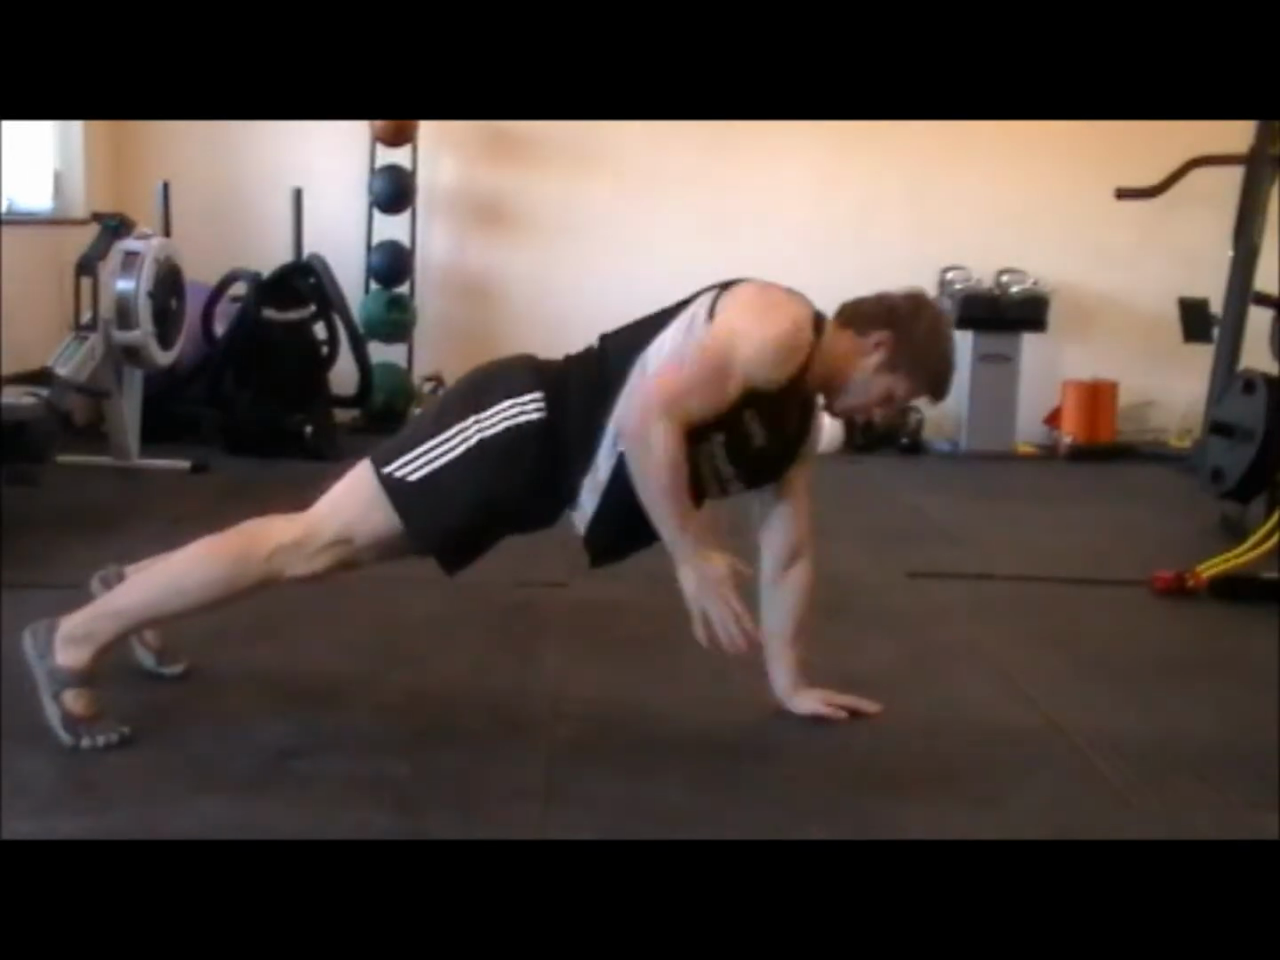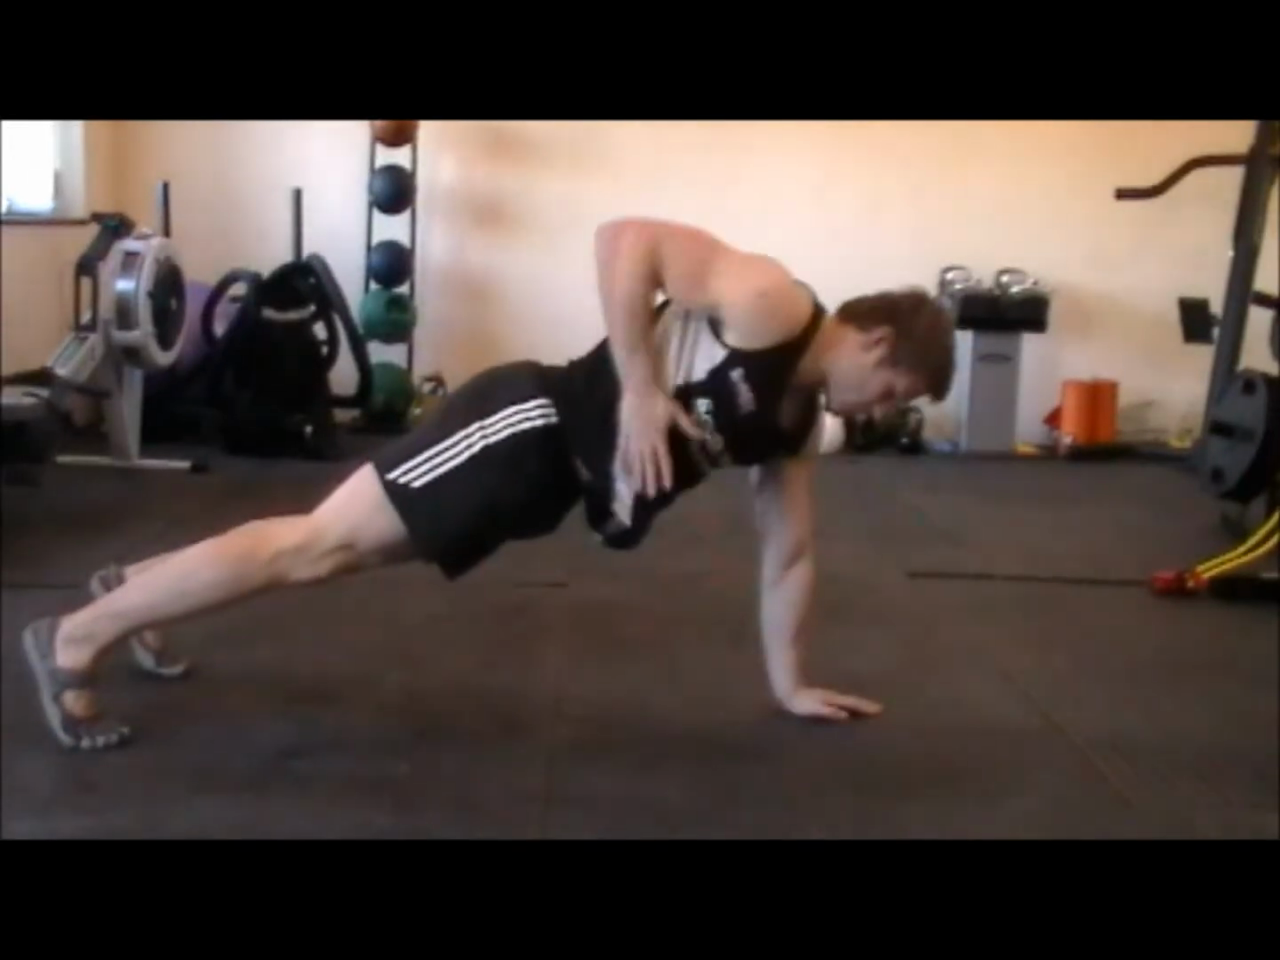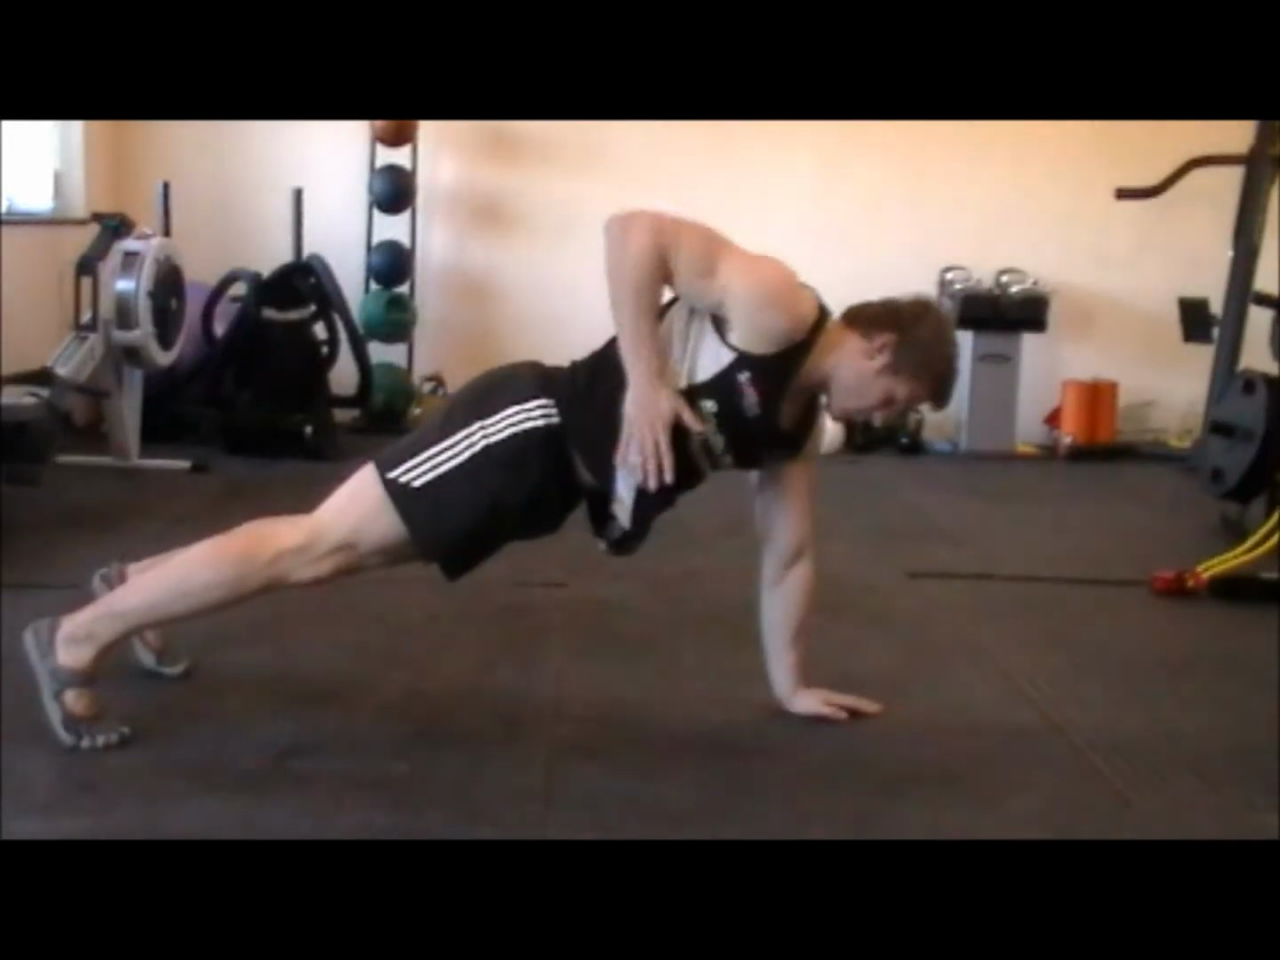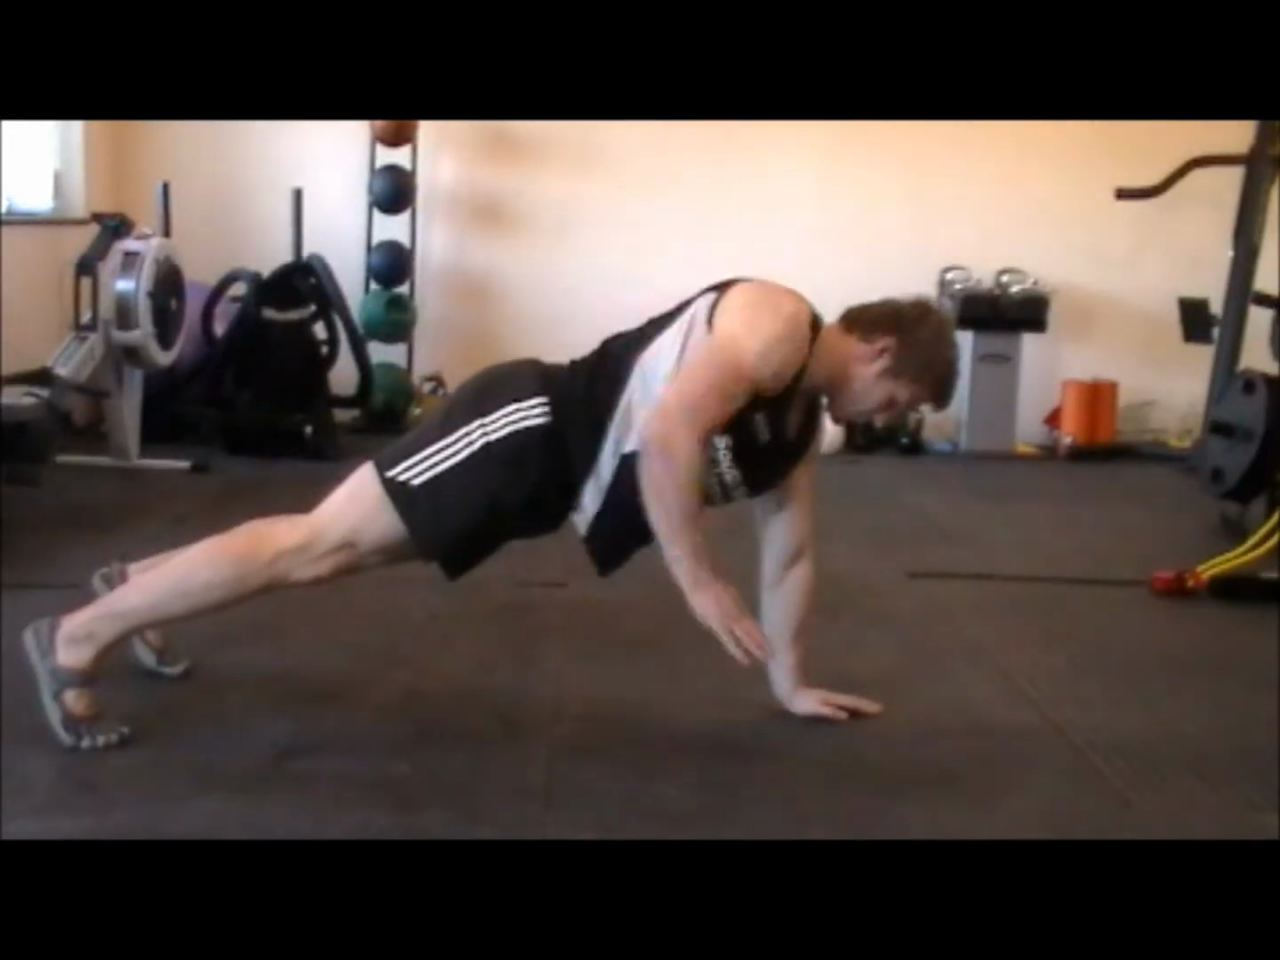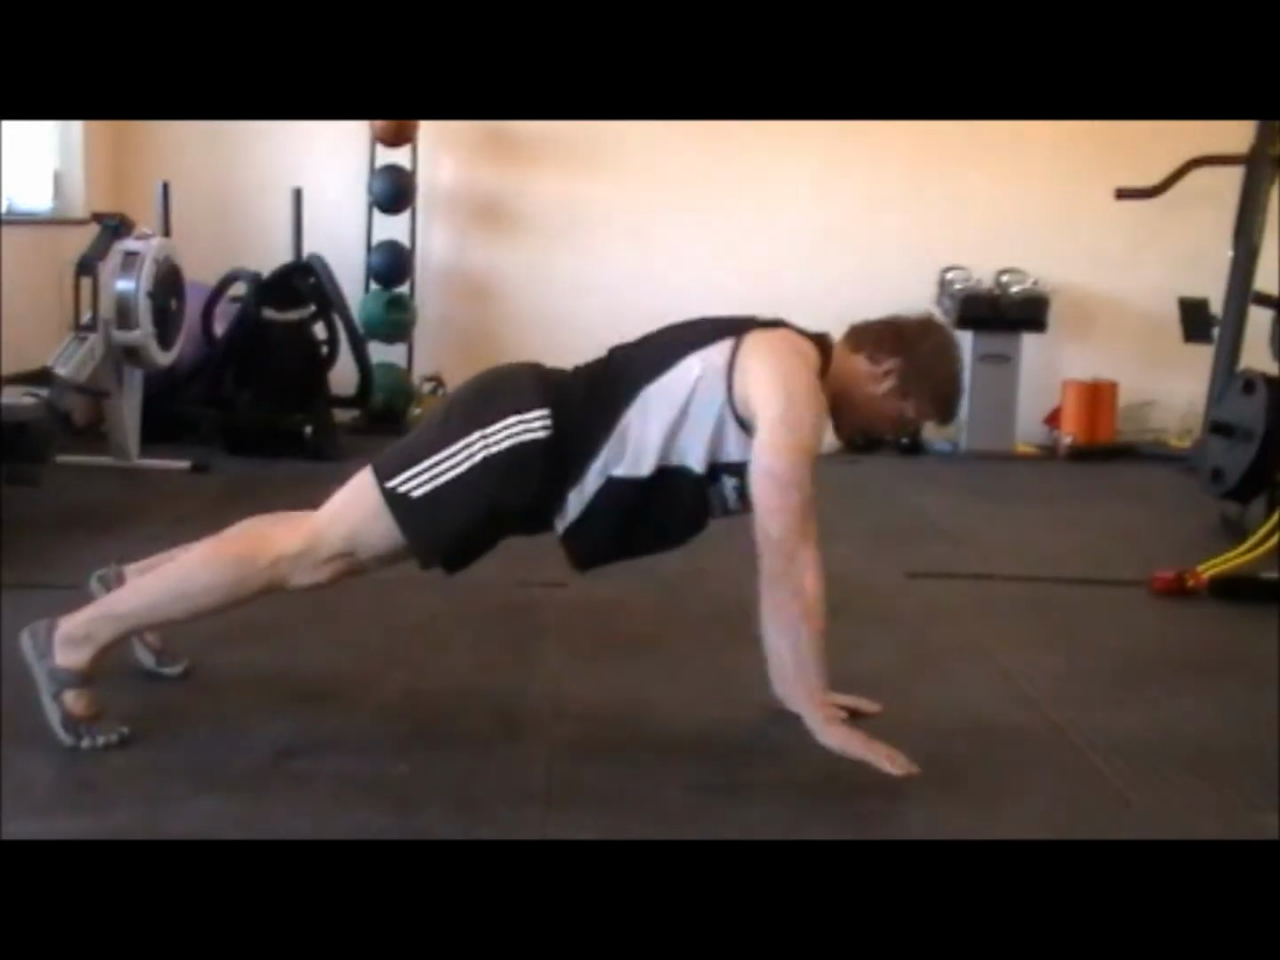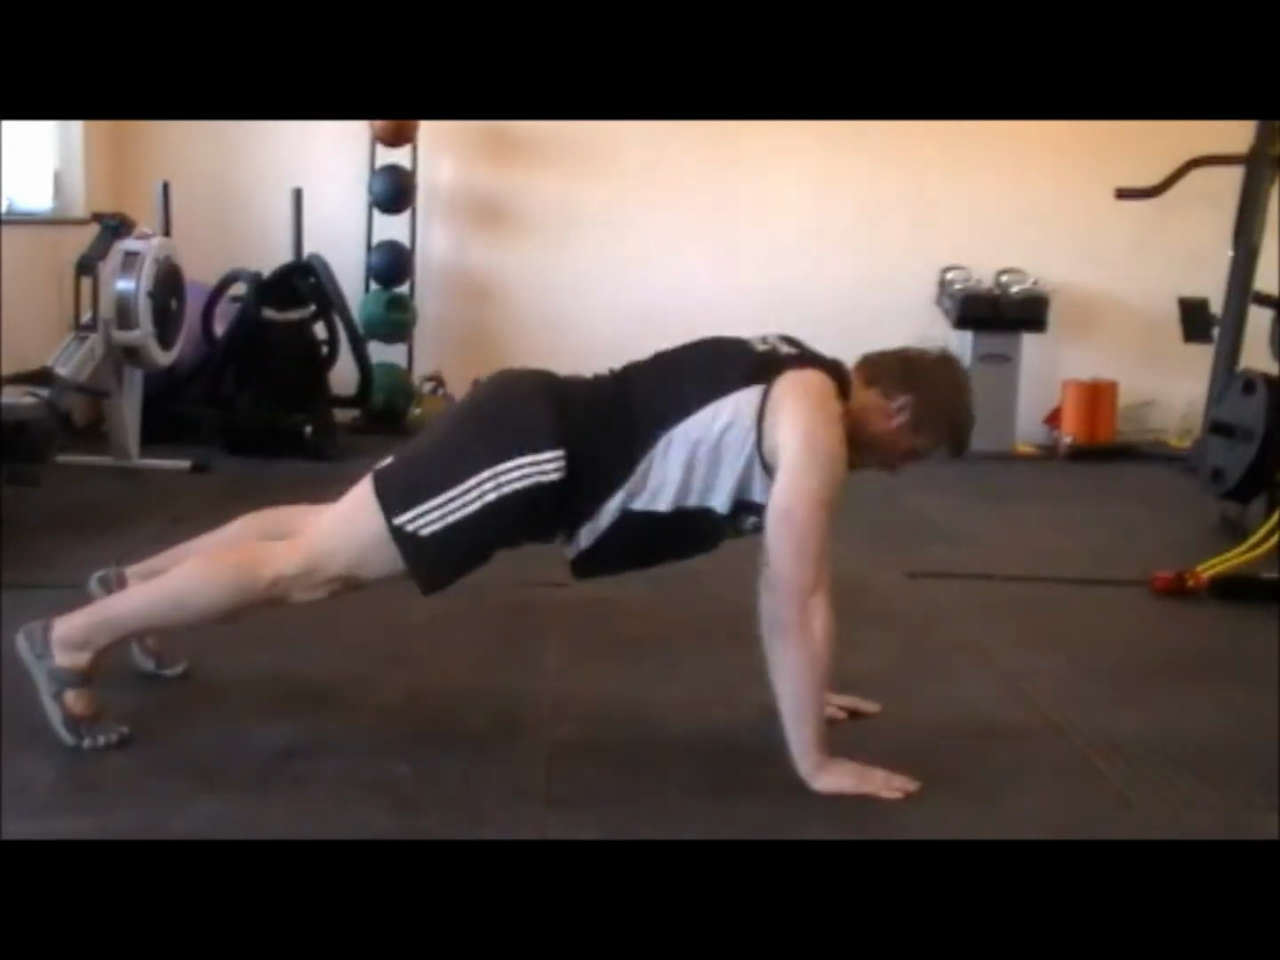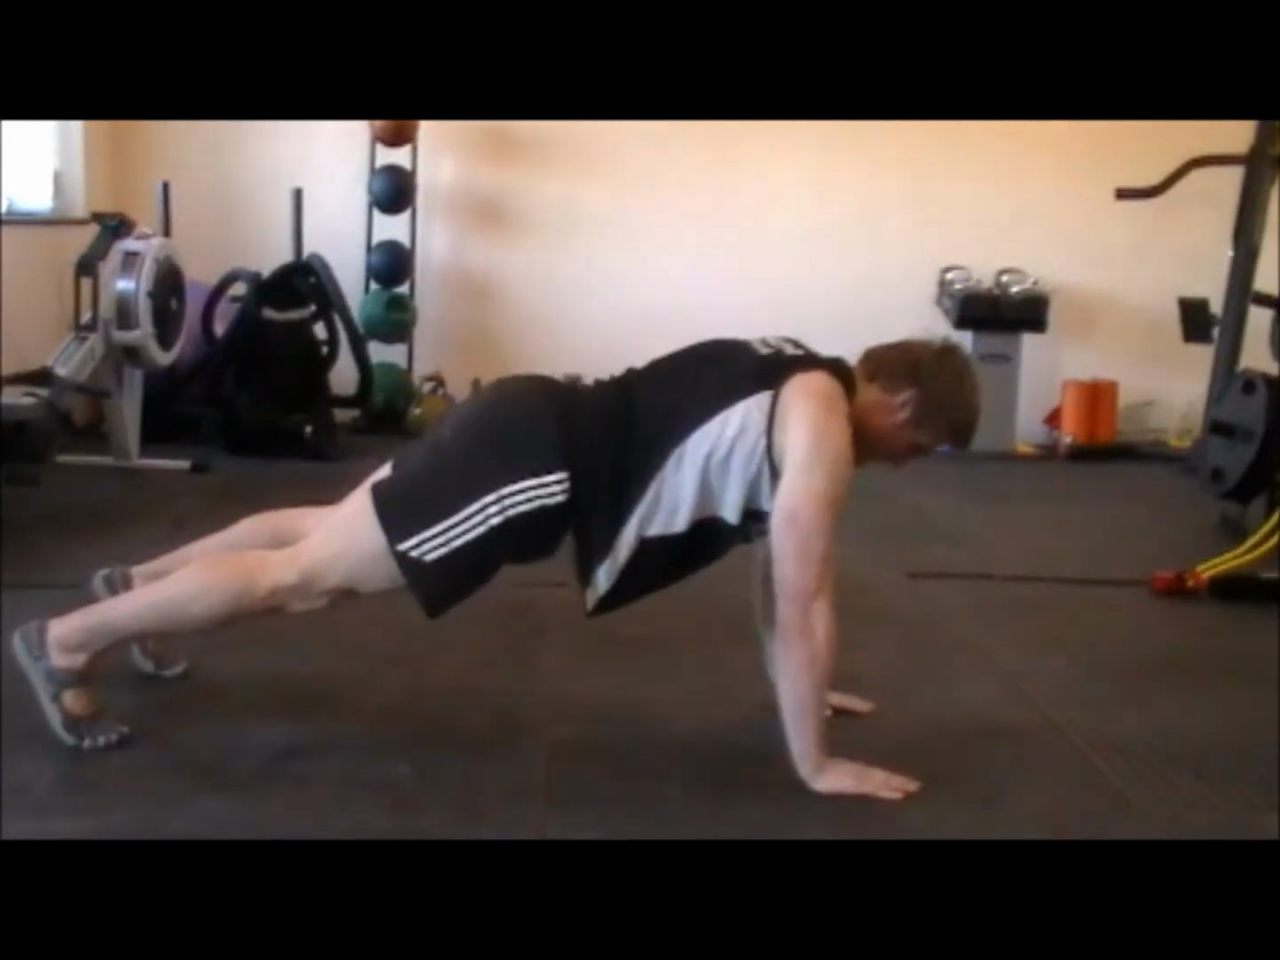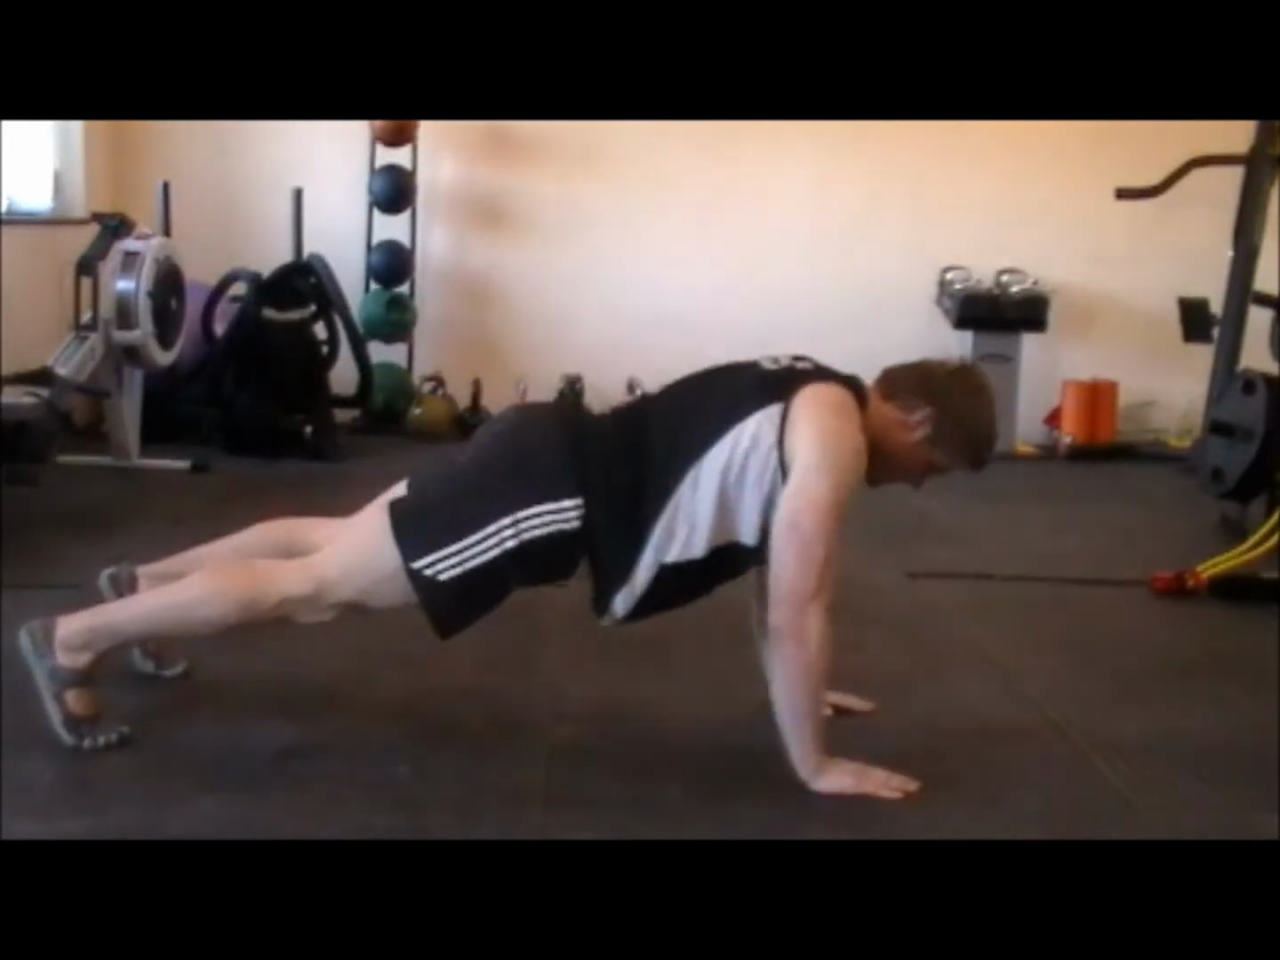
dt=0.2s
person 1, frame 1
left shoulder: (797, 410)
right shoulder: (777, 327)
left elbow: (787, 550)
right elbow: (648, 415)
left wrist: (792, 682)
right wrist: (691, 556)
left hip: (544, 476)
right hip: (517, 422)
left knee: (332, 551)
right knee: (309, 544)
left ankle: (128, 590)
right ankle: (70, 639)
person 1, frame 2
left shoulder: (799, 414)
right shoulder: (770, 302)
left elbow: (787, 550)
right elbow: (622, 242)
left wrist: (789, 683)
right wrist: (641, 391)
left hip: (553, 478)
right hip: (523, 427)
left knee: (334, 554)
right knee: (311, 547)
left ankle: (130, 588)
right ankle: (72, 640)
person 1, frame 3
left shoulder: (801, 416)
right shoulder: (775, 305)
left elbow: (787, 552)
right elbow: (632, 230)
left wrist: (788, 684)
right wrist: (646, 380)
left hip: (556, 482)
right hip: (526, 430)
left knee: (336, 549)
right knee: (312, 547)
left ankle: (137, 583)
right ankle: (72, 640)
person 1, frame 4
left shoulder: (803, 416)
right shoulder: (777, 325)
left elbow: (788, 552)
right elbow: (668, 433)
left wrist: (790, 683)
right wrist: (697, 581)
left hip: (550, 484)
right hip: (523, 428)
left knee: (342, 552)
right knee: (312, 546)
left ankle: (136, 582)
right ankle: (73, 639)
person 1, frame 5
left shoulder: (809, 417)
right shoulder: (790, 371)
left elbow: (790, 555)
right elbow: (787, 558)
left wrist: (803, 687)
right wrist: (815, 708)
left hip: (550, 463)
right hip: (523, 430)
left knee: (324, 539)
right knee: (311, 550)
left ankle: (134, 580)
right ankle: (71, 642)
person 1, frame 6
left shoulder: (804, 401)
right shoulder: (816, 420)
left elbow: (779, 573)
right elbow: (800, 597)
left wrist: (800, 692)
right wrist: (816, 762)
left hip: (541, 439)
right hip: (527, 450)
left knee: (323, 529)
right knee: (309, 564)
left ankle: (134, 581)
right ankle: (68, 642)
person 1, frame 7
left shoulder: (802, 393)
right shoulder: (824, 422)
left elbow: (775, 562)
right elbow: (803, 599)
left wrist: (800, 689)
right wrist: (816, 763)
left hip: (536, 430)
right hip: (535, 465)
left knee: (323, 532)
right knee: (305, 576)
left ankle: (134, 582)
right ankle: (64, 645)
person 1, frame 8
left shoulder: (815, 403)
right shoulder: (837, 433)
left elbow: (769, 563)
right elbow: (798, 607)
left wrist: (796, 688)
right wrist: (815, 764)
left hip: (553, 458)
right hip: (550, 492)
left knee: (333, 542)
right knee: (315, 590)
left ankle: (141, 581)
right ankle: (70, 641)
